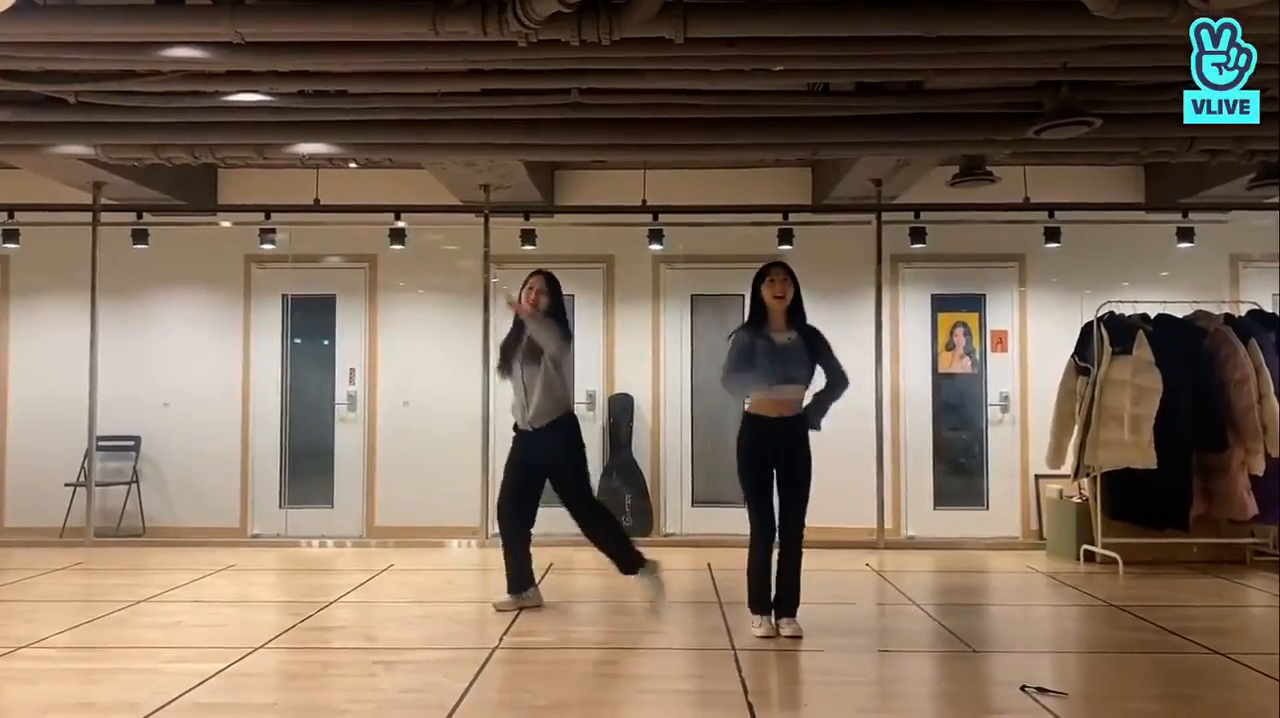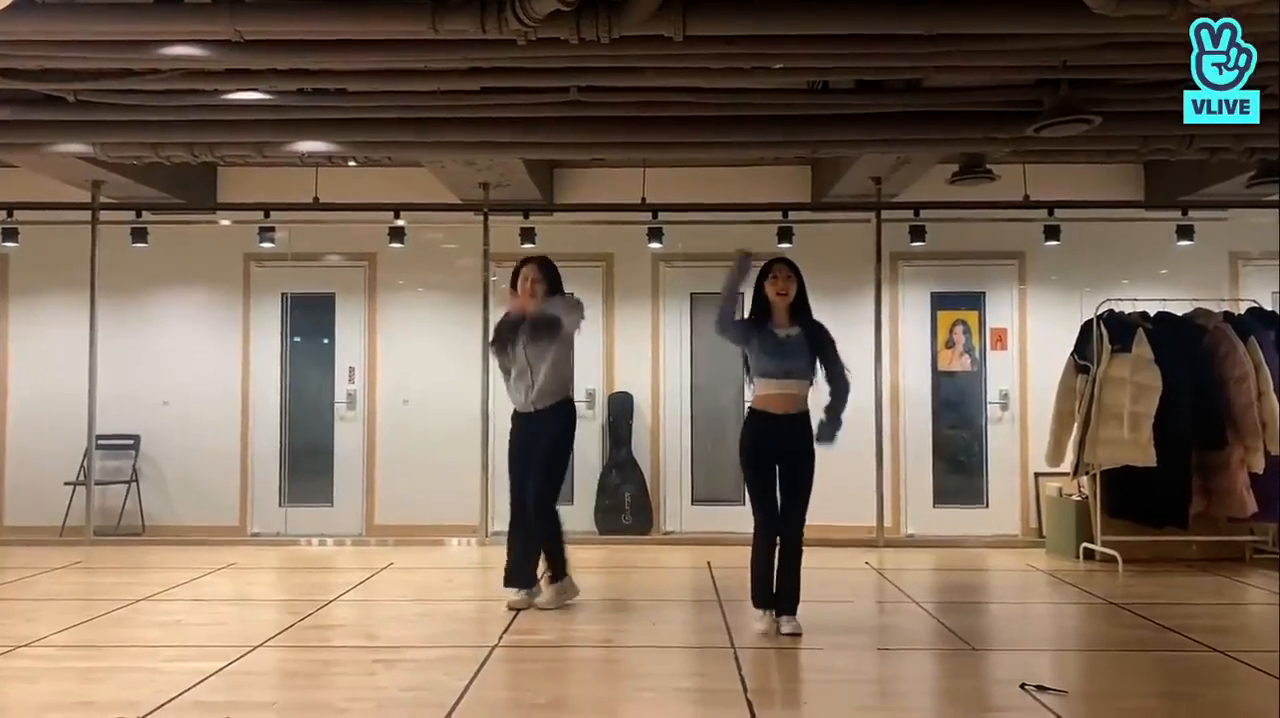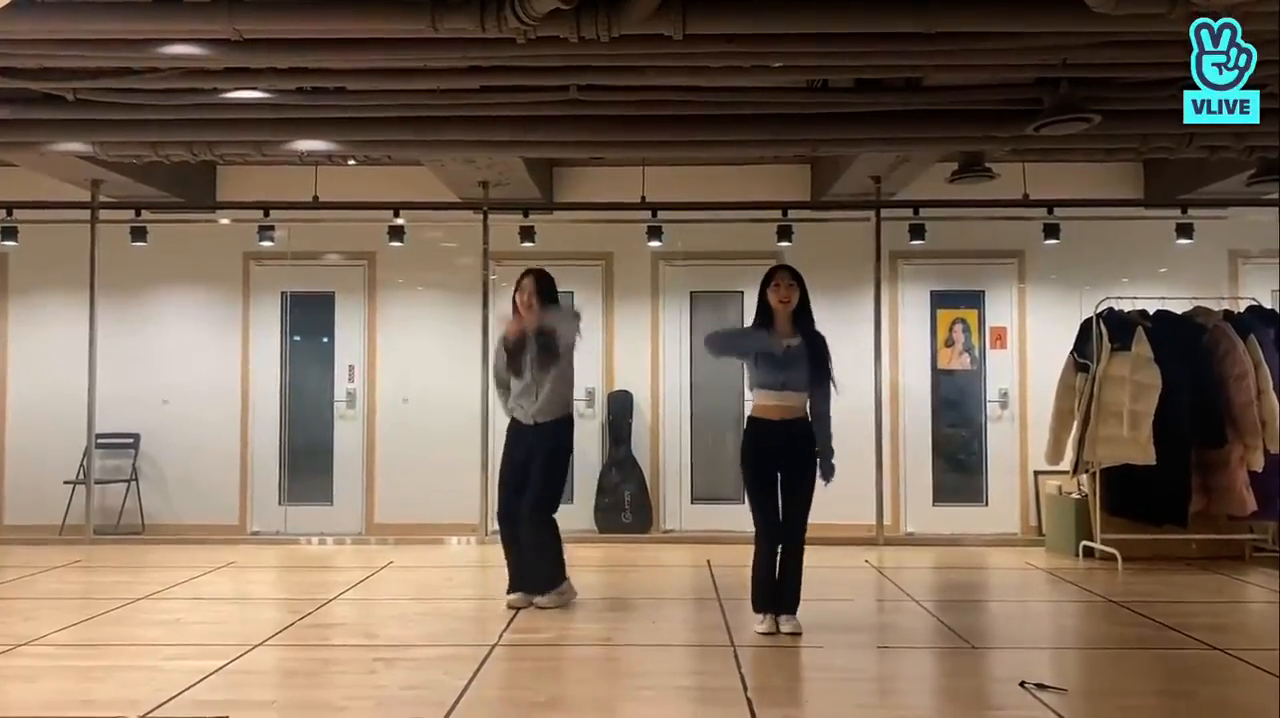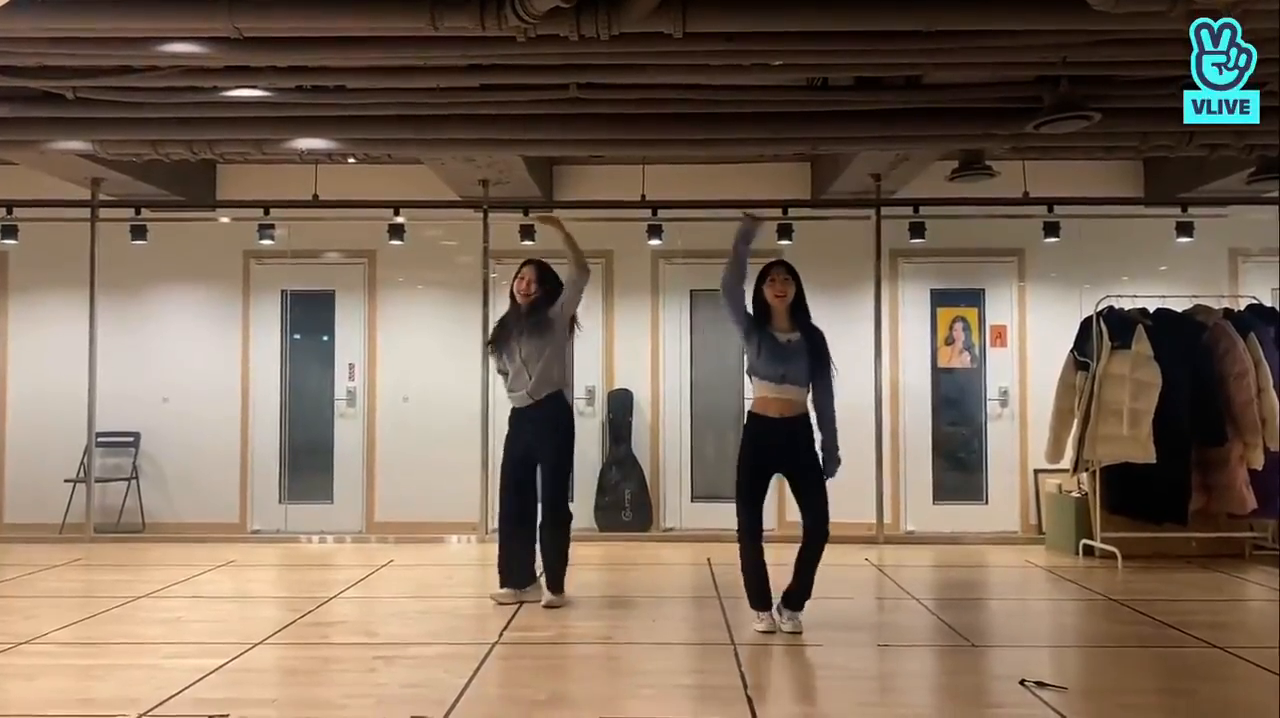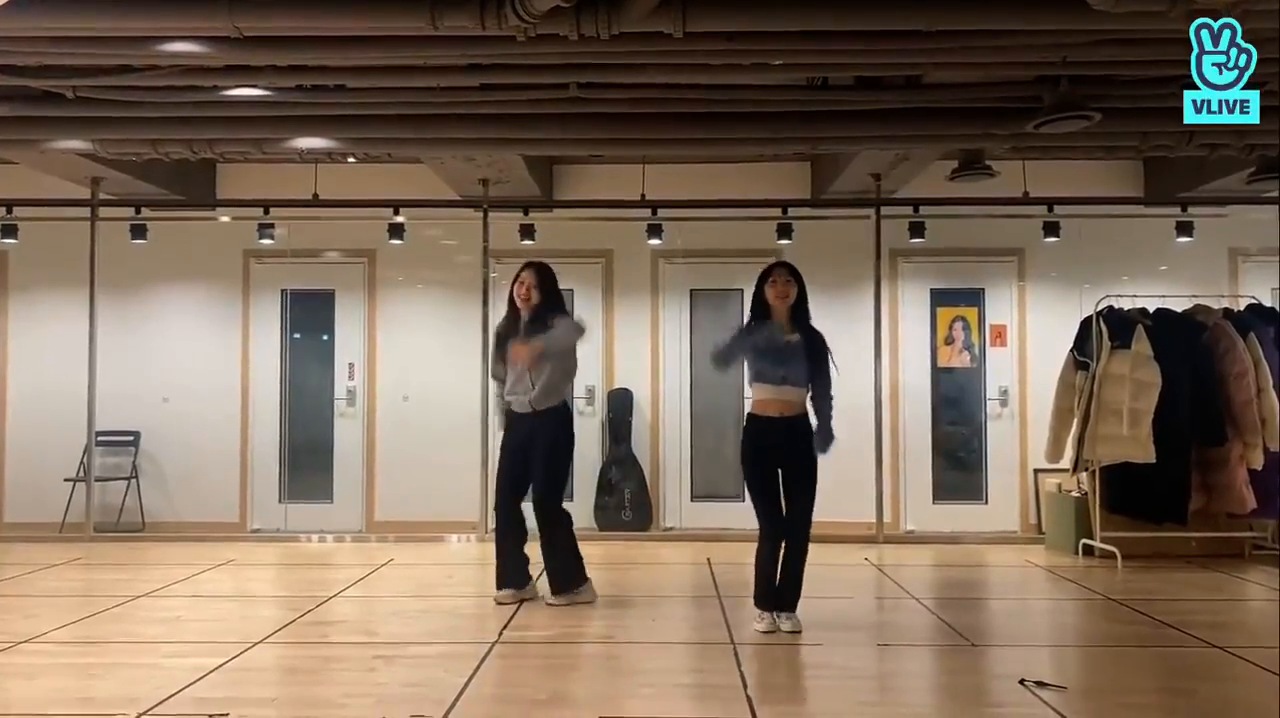
dt=0.2s
person 1, frame 1
left shoulder: (808, 337)
right shoulder: (748, 338)
left elbow: (838, 380)
right elbow: (731, 380)
left wrist: (817, 409)
right wrist: (744, 379)
left hip: (794, 434)
right hip: (756, 433)
left knee: (793, 528)
right knee: (763, 527)
left ankle: (787, 611)
right ankle: (761, 611)
person 1, frame 2
left shoulder: (813, 332)
right shoulder: (753, 331)
left elbow: (839, 382)
right elbow: (724, 327)
left wrist: (832, 418)
right wrist: (735, 280)
left hip: (797, 431)
right hip: (759, 429)
left knee: (793, 525)
right knee: (766, 523)
left ankle: (787, 609)
right ankle: (764, 607)
person 1, frame 3
left shoulder: (813, 343)
right shoulder: (752, 341)
left elbow: (821, 402)
right elbow: (712, 343)
left wrist: (826, 453)
right wrist: (759, 338)
left hip: (798, 438)
right hip: (759, 436)
left knee: (794, 531)
right knee: (768, 530)
left ankle: (786, 609)
right ankle: (764, 609)
person 1, frame 4
left shoulder: (812, 337)
right shoulder: (753, 330)
left elbow: (824, 396)
right elbow: (730, 293)
left wrist: (831, 446)
right wrist: (742, 242)
left hip: (799, 435)
right hip: (758, 433)
left knee: (817, 527)
right knee: (748, 529)
left ankle: (792, 605)
right ankle: (762, 607)
person 1, frame 5
left shoulder: (812, 340)
right shoulder: (752, 335)
left elbow: (821, 394)
right elbow: (720, 360)
left wrist: (825, 428)
right wrist: (760, 335)
left hip: (798, 436)
right hip: (759, 435)
left knee: (799, 528)
right knee: (772, 527)
left ankle: (786, 605)
right ankle: (764, 605)
person 2, frame 1
left shoulder: (557, 331)
right shoulder: (514, 341)
left elbow: (554, 341)
left wrist: (530, 317)
left hip: (560, 431)
right hip: (526, 434)
left knee: (584, 507)
right knee: (511, 511)
left ankle: (641, 566)
right ankle: (522, 589)
person 2, frame 2
left shoulder: (559, 320)
right shoulder: (509, 327)
left elbow: (574, 309)
left wrist: (536, 305)
left hip: (556, 417)
right hip: (524, 420)
left knee: (540, 500)
right knee: (521, 503)
left ankle: (560, 580)
right ankle: (524, 583)
person 2, frame 3
left shoulder: (559, 334)
right shoulder: (507, 340)
left elbow: (571, 318)
left wrist: (532, 319)
right wrist: (514, 411)
left hip: (554, 430)
right hip: (520, 430)
left knee: (536, 509)
right knee: (509, 511)
left ankle: (557, 584)
right ankle: (527, 585)
person 2, frame 4
left shoulder: (555, 315)
right shoulder: (507, 325)
left elbow: (580, 275)
left wrist: (560, 230)
right wrist: (518, 386)
left hip: (552, 413)
right hip: (520, 417)
left knee: (554, 500)
right knee: (512, 500)
left ankle: (554, 584)
right ankle: (519, 581)
person 2, frame 5
left shoulder: (554, 324)
right shoulder: (505, 330)
left elbow: (576, 331)
left wrist: (534, 345)
right wrist: (504, 406)
left hip: (552, 422)
right hip: (517, 424)
left knee: (546, 502)
right knee: (505, 503)
left ankle: (573, 584)
right ankle: (517, 582)
